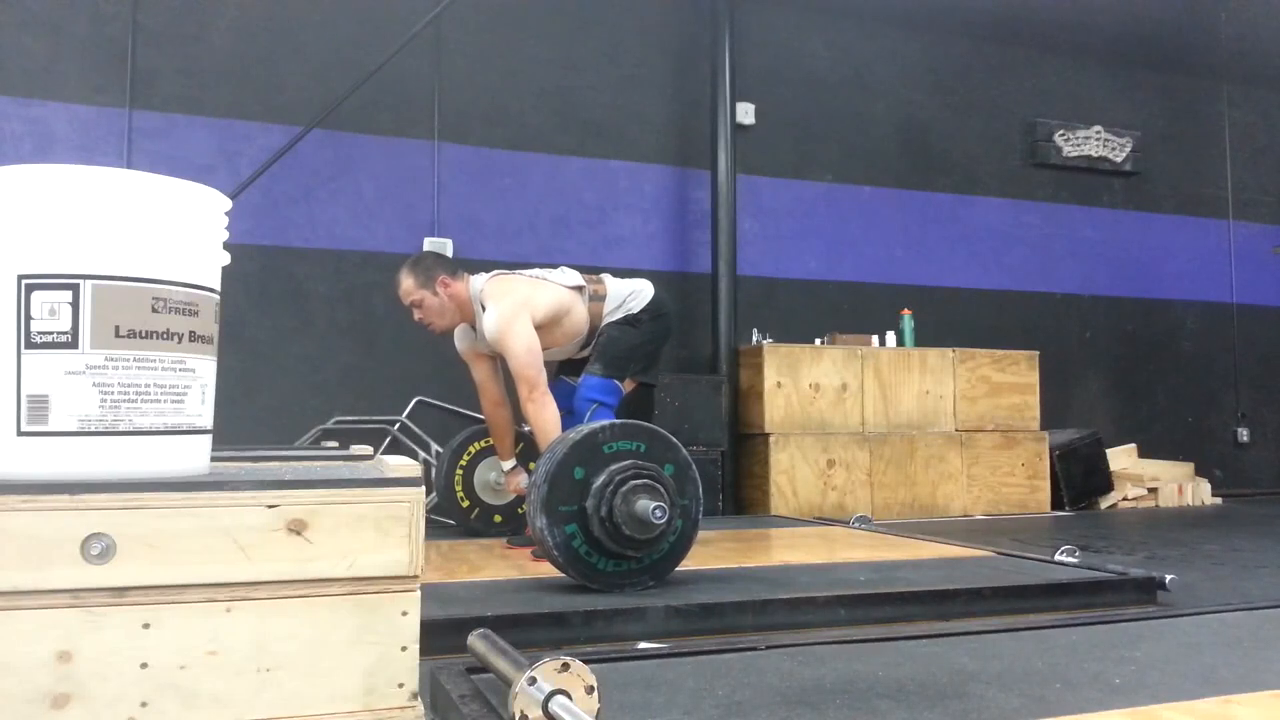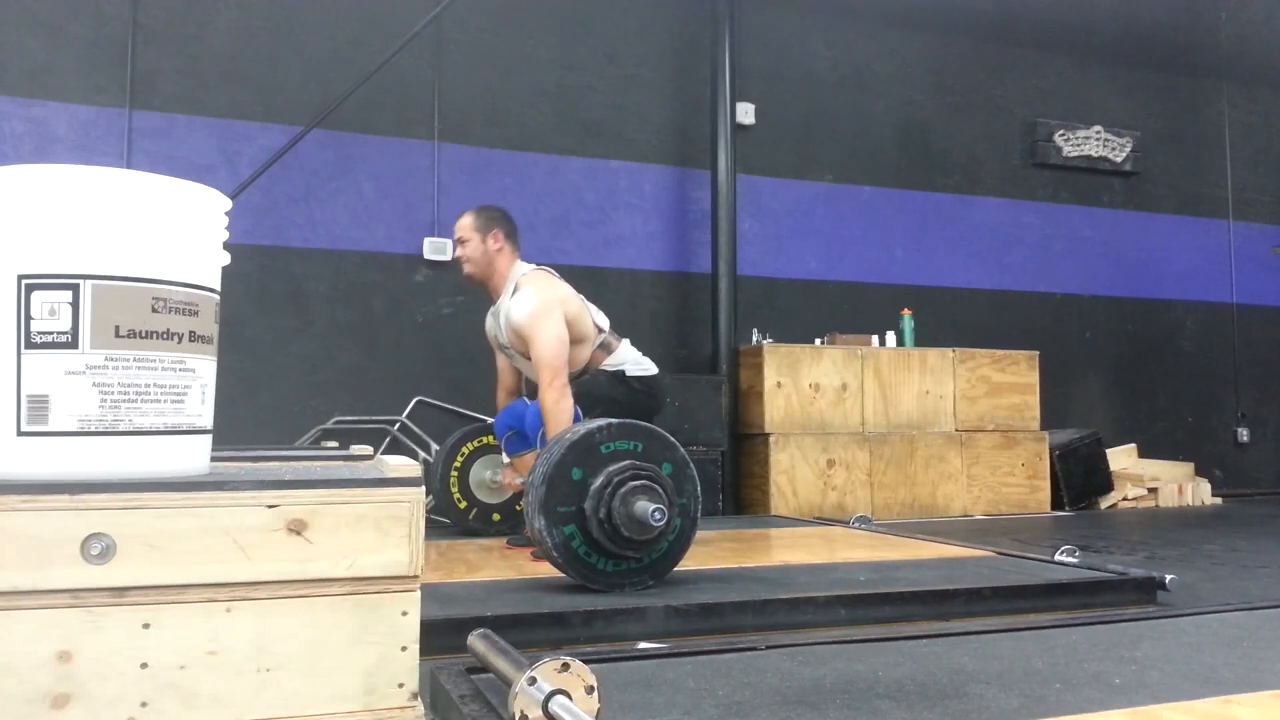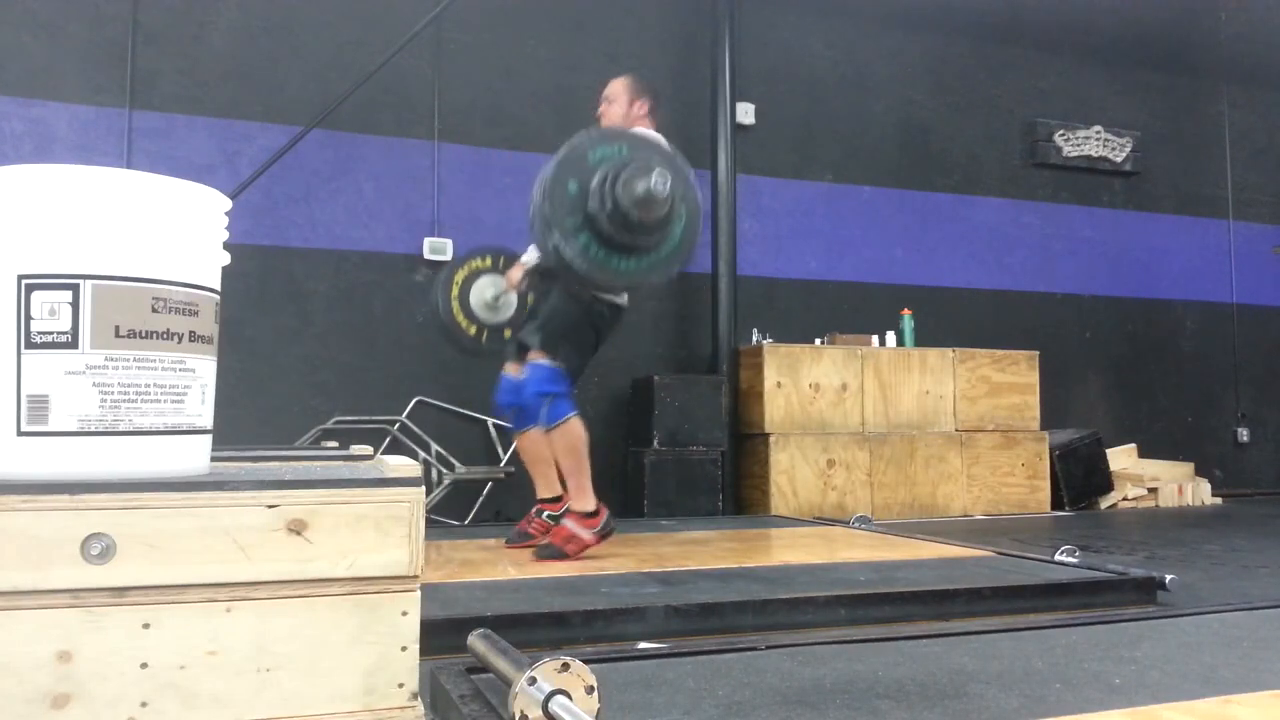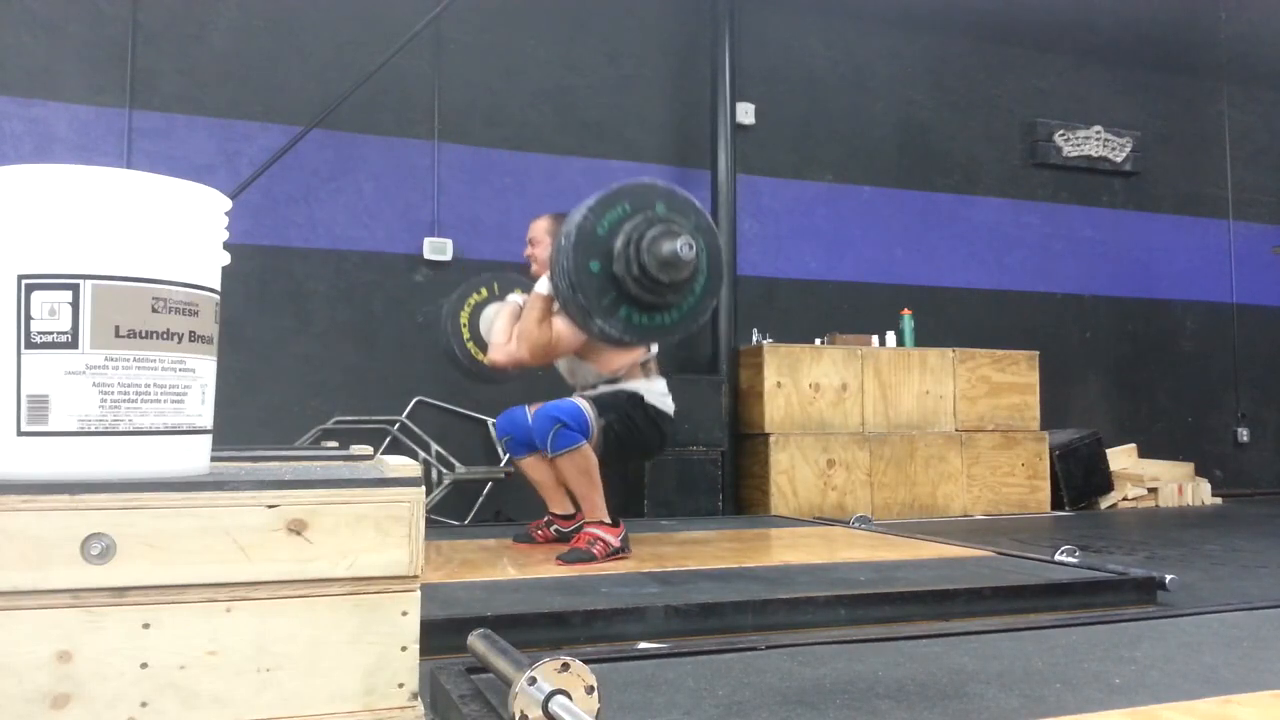
dt=1s
person 1, frame 1
left shoulder: (502, 312)
right shoulder: (467, 334)
left elbow: (535, 396)
right elbow: (493, 401)
right wrist: (510, 466)
left hip: (639, 313)
right hip: (601, 325)
left knee: (592, 401)
right knee: (558, 407)
person 1, frame 2
left shoulder: (533, 299)
right shoulder: (498, 315)
left elbow: (555, 387)
right elbow: (508, 390)
right wrist: (510, 461)
left hip: (633, 383)
right hip: (603, 382)
left knee: (540, 418)
right knee: (510, 421)
person 1, frame 3
left shoulder: (645, 145)
right wrist: (529, 261)
left hip: (586, 284)
right hip: (556, 279)
left knee: (543, 390)
right knee: (513, 394)
left ankle: (587, 515)
right ankle: (550, 507)
person 1, frame 4
right shoulder: (555, 303)
left elbow: (533, 354)
right elbow: (499, 354)
left wrist: (543, 288)
right wrist: (514, 302)
left hip: (642, 413)
right hip: (603, 413)
left knee: (552, 417)
right knee: (511, 425)
left ankle: (604, 529)
right ankle: (565, 519)
